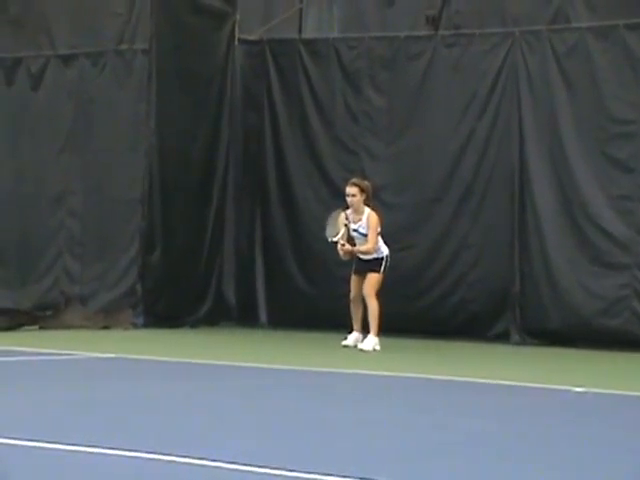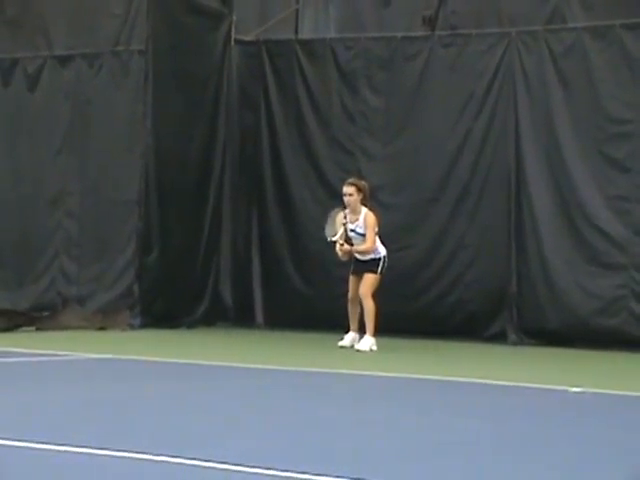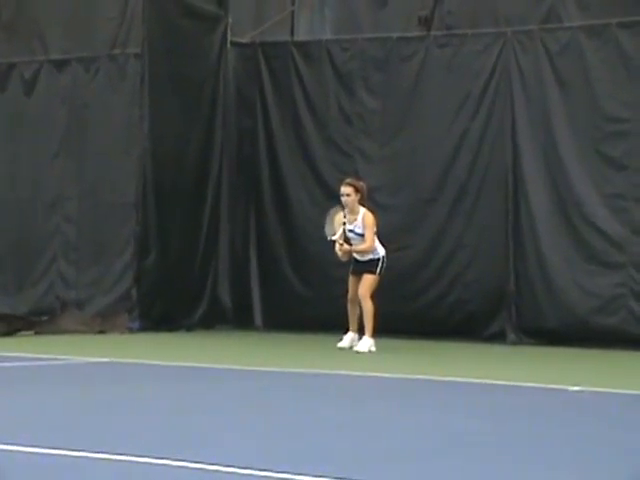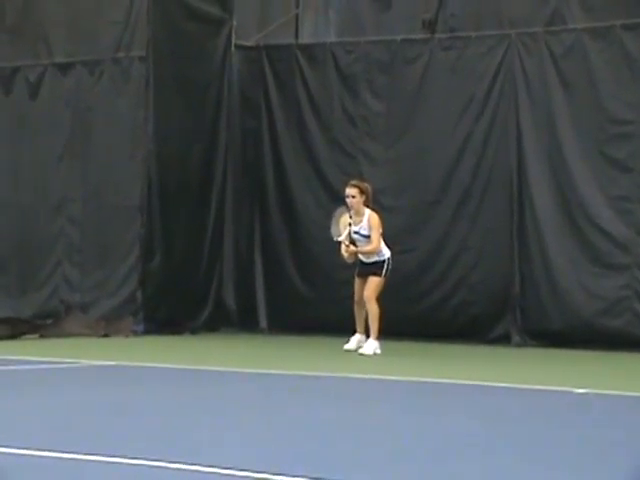
dt=0.1s
person 1, frame 1
left shoulder: (371, 217)
right shoulder: (345, 216)
left elbow: (371, 247)
right elbow: (341, 242)
left wrist: (352, 250)
right wrist: (342, 250)
left hip: (378, 258)
right hip: (361, 258)
left knee: (369, 293)
right knee: (354, 297)
left ankle: (373, 338)
right ankle: (356, 334)
person 1, frame 2
left shoulder: (368, 216)
right shoulder: (342, 216)
left elbow: (370, 246)
right elbow: (339, 242)
left wrist: (351, 249)
right wrist: (341, 251)
left hip: (375, 258)
right hip: (358, 259)
left knee: (364, 293)
right knee: (352, 297)
left ankle: (370, 338)
right ankle: (353, 334)
person 1, frame 3
left shoulder: (366, 216)
left elbow: (369, 245)
right elbow: (338, 243)
left wrist: (350, 249)
right wrist: (341, 251)
left hip: (374, 258)
right hip: (357, 259)
left knee: (363, 294)
right knee: (352, 297)
left ankle: (368, 339)
right ankle: (352, 334)
person 1, frame 4
left shoulder: (372, 218)
right shoulder: (346, 219)
left elbow: (375, 247)
right elbow: (344, 244)
left wrist: (356, 250)
right wrist: (347, 253)
left hip: (380, 260)
right hip: (363, 261)
left knee: (369, 297)
right knee: (358, 299)
left ankle: (373, 342)
right ankle: (360, 336)
